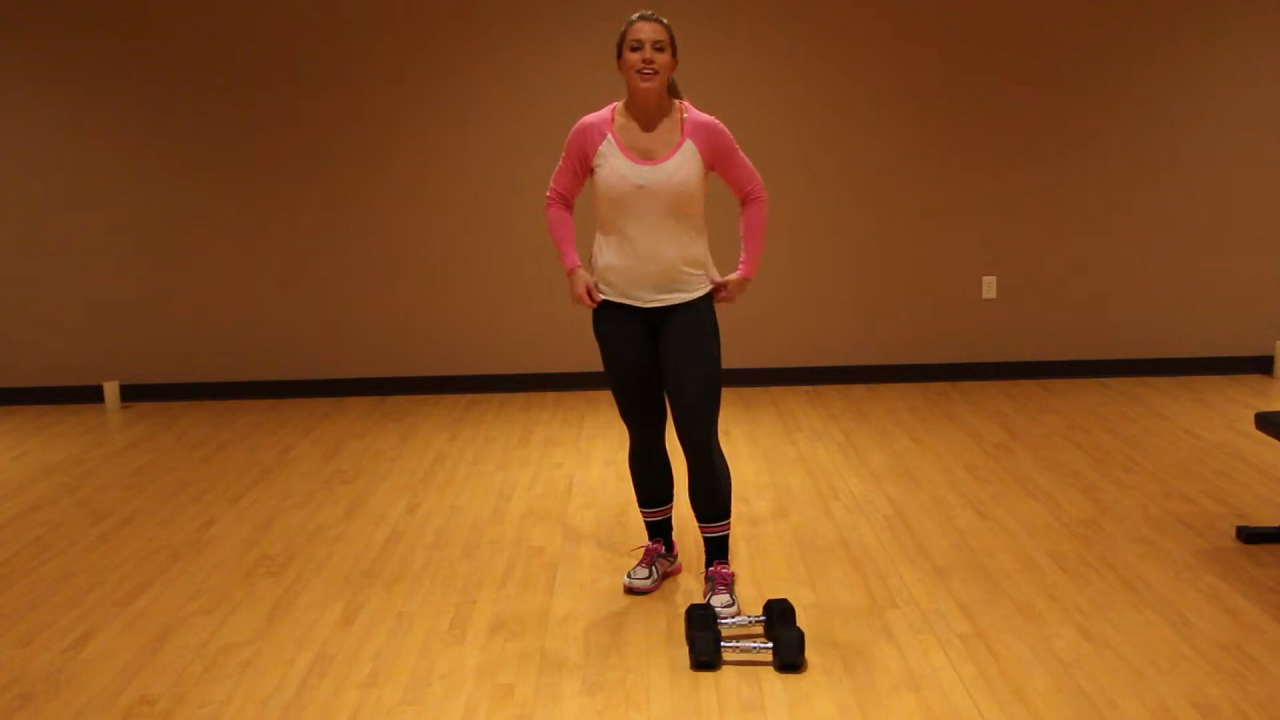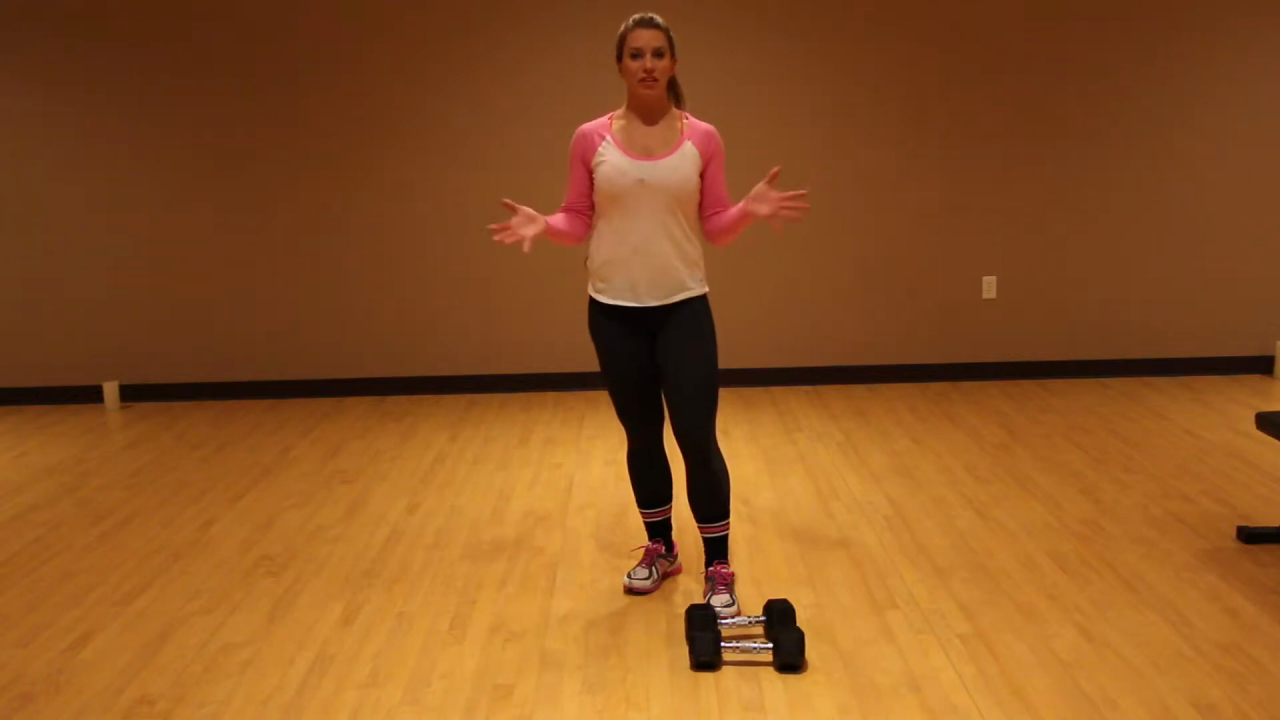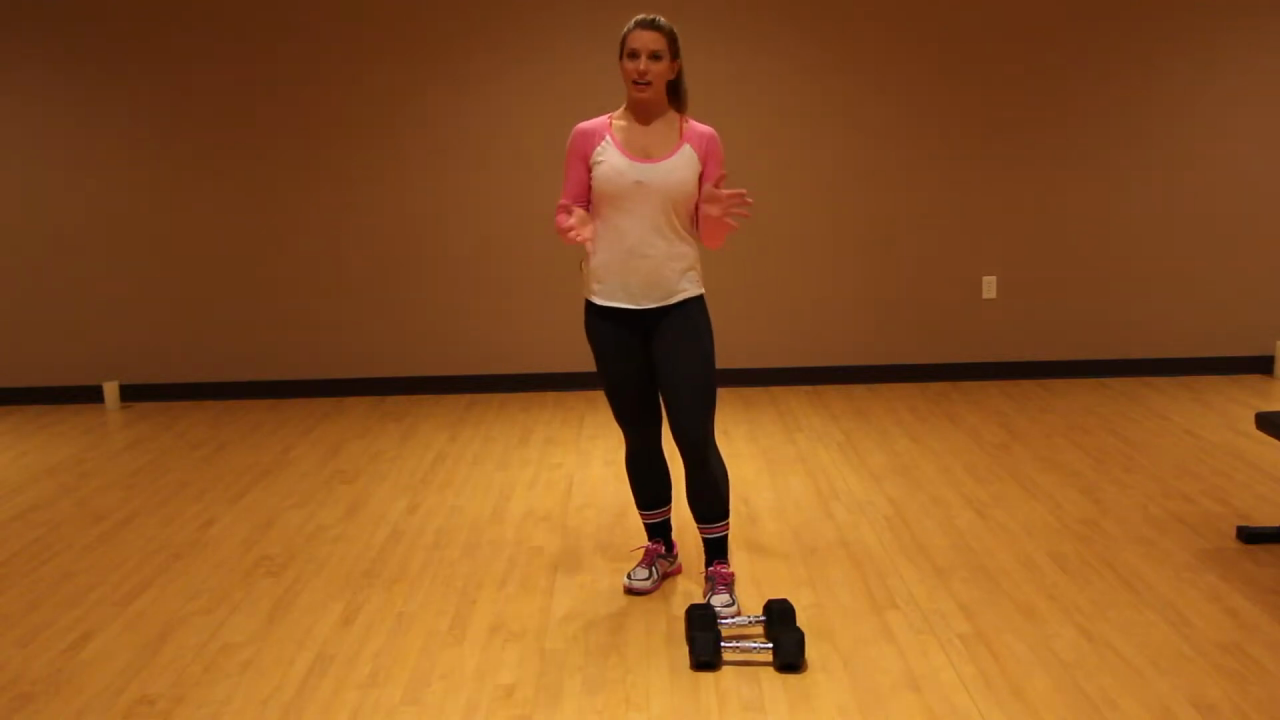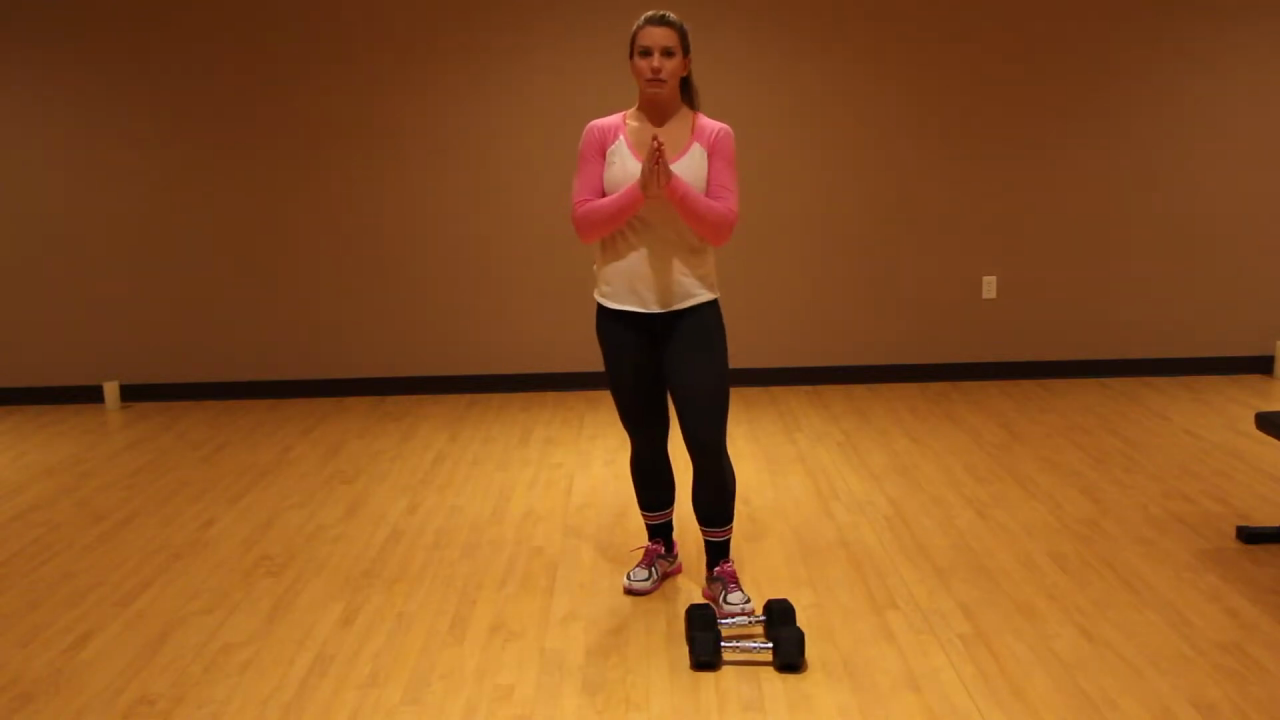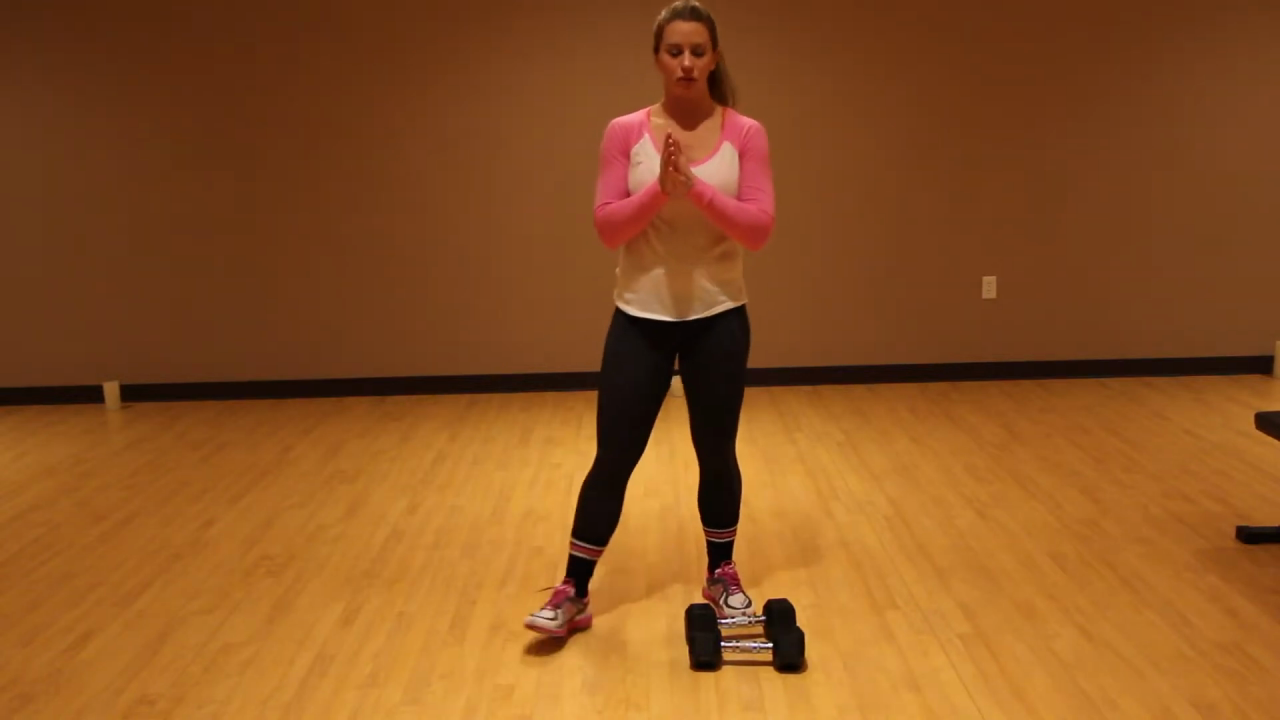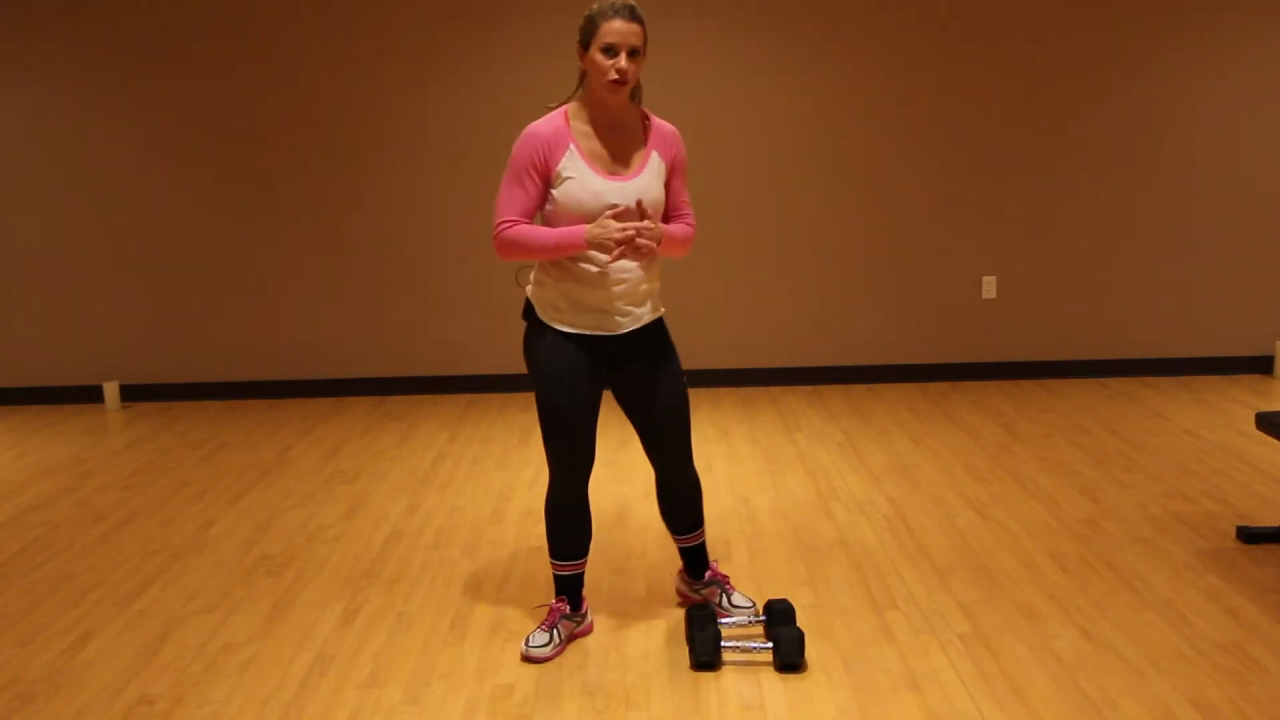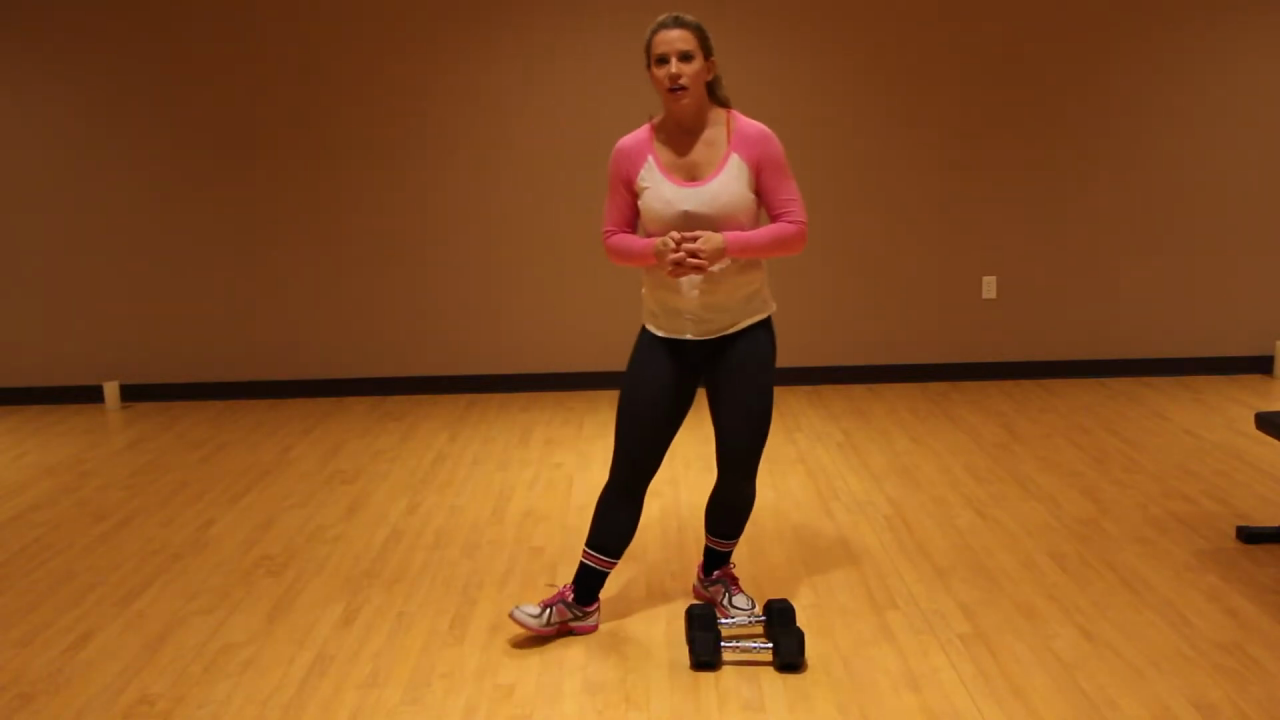
dt=0.7s
person 1, frame 1
left shoulder: (705, 131)
right shoulder: (591, 132)
left elbow: (752, 196)
right elbow: (558, 200)
left wrist: (745, 268)
right wrist: (573, 265)
left hip: (688, 305)
right hip: (618, 307)
left knee: (699, 437)
right knee: (644, 435)
left ankle: (718, 568)
right ankle: (659, 549)
person 1, frame 2
left shoulder: (702, 138)
right shoulder: (590, 138)
left elbow: (715, 228)
right elbow: (578, 225)
left wrist: (750, 209)
right wrist: (542, 222)
left hip: (683, 307)
right hip: (614, 309)
left knee: (697, 438)
right knee: (642, 436)
left ankle: (718, 568)
right ankle: (660, 549)
person 1, frame 3
left shoulder: (702, 140)
right shoulder: (588, 136)
left elbow: (713, 238)
right elbow: (566, 212)
left wrist: (716, 216)
right wrist: (572, 226)
left hip: (678, 307)
right hip: (610, 308)
left knee: (696, 438)
right knee: (639, 437)
left ankle: (718, 568)
right ankle: (660, 548)
person 1, frame 4
left shoulder: (715, 136)
right shoulder: (601, 134)
left elbow: (722, 226)
right elbow: (584, 223)
left wrist: (671, 183)
right wrist: (639, 186)
left hip: (693, 309)
right hip: (623, 312)
left knee: (708, 444)
right knee: (646, 440)
left ankle: (720, 569)
right ankle: (660, 549)
person 1, frame 5
left shoulder: (746, 134)
right shoulder: (625, 132)
left elbow: (759, 231)
right elbow: (607, 227)
left wrist: (695, 188)
right wrist: (660, 189)
left hip: (718, 318)
right hip: (640, 317)
left knee: (716, 454)
right knee: (614, 456)
left ankle: (721, 576)
right ankle: (574, 592)
person 1, frame 6
left shoulder: (664, 139)
right shoulder: (543, 138)
left elbow: (685, 229)
right elbow: (506, 235)
left wrist: (654, 235)
right wrist: (586, 235)
left hip: (641, 327)
right hip: (561, 332)
left knee: (675, 459)
right knee: (569, 473)
left ankle: (699, 574)
right ankle: (569, 607)
person 1, frame 7
left shoulder: (755, 140)
right shoulder: (631, 152)
left elbow: (795, 230)
right elbow: (614, 240)
left wrist: (725, 244)
right wrist: (657, 249)
left hip: (743, 333)
right hip: (664, 335)
left knee: (739, 469)
right knee: (629, 470)
left ankle: (715, 575)
right ankle: (580, 599)
